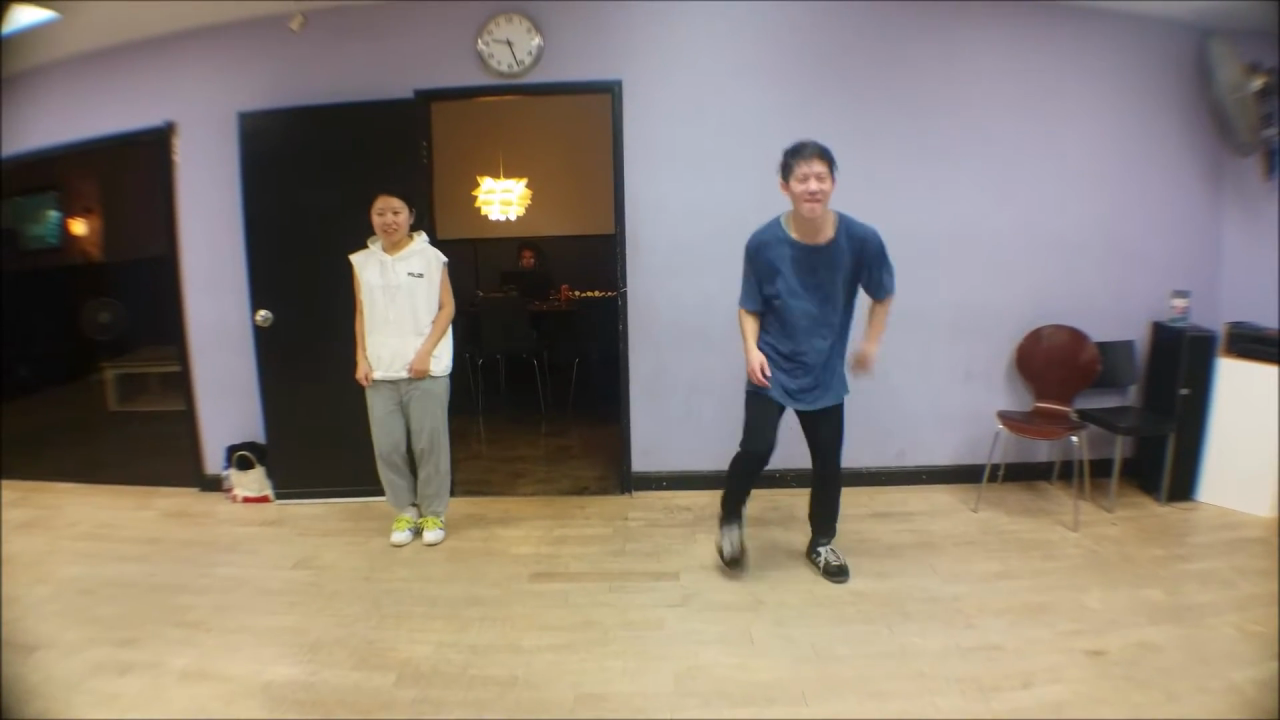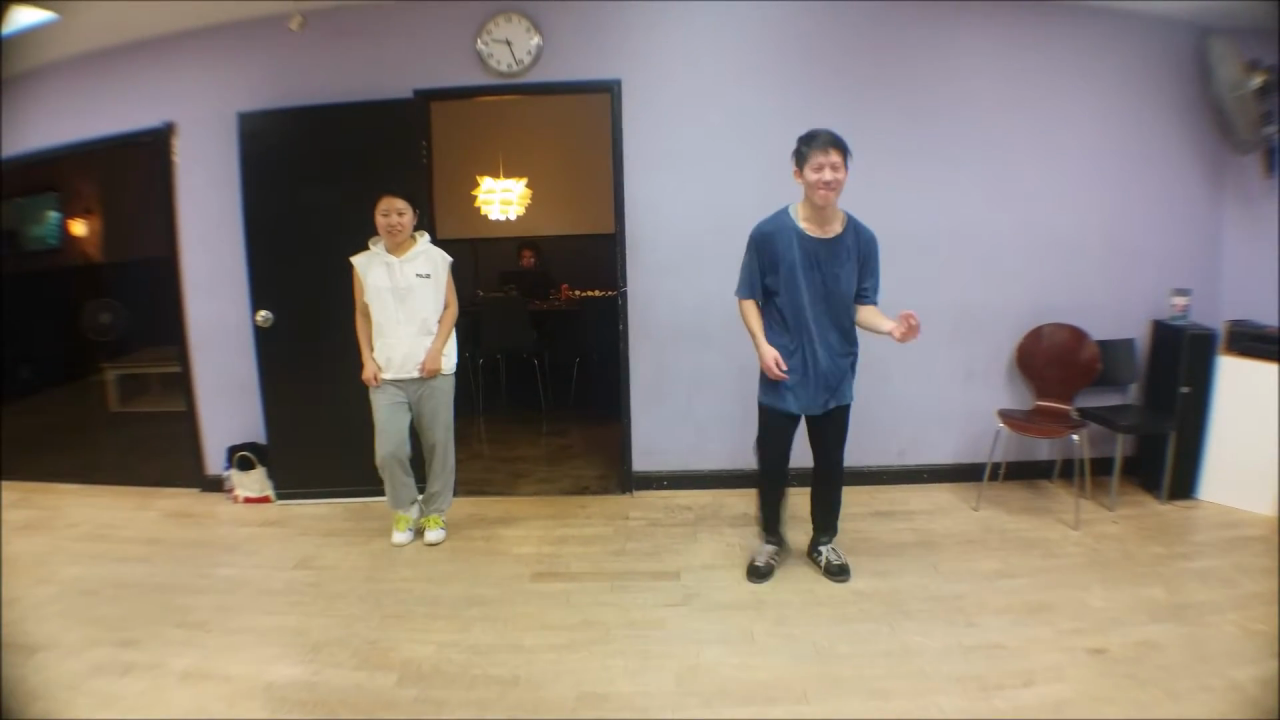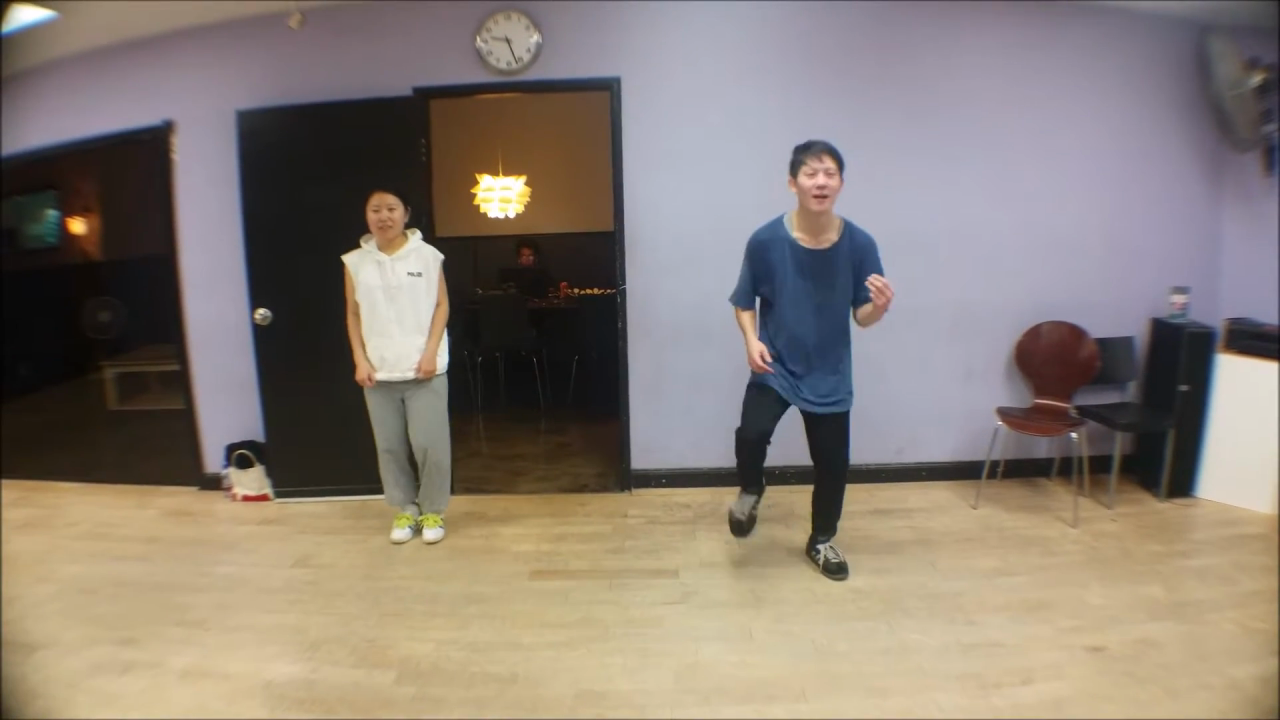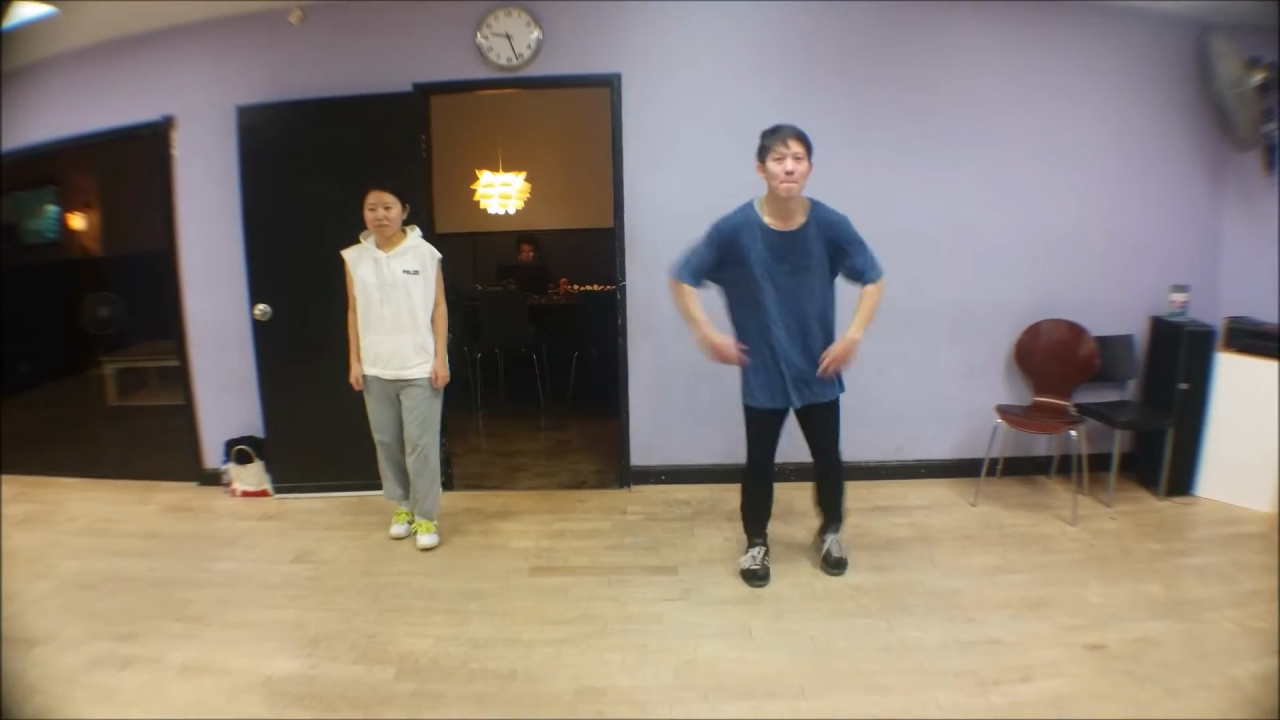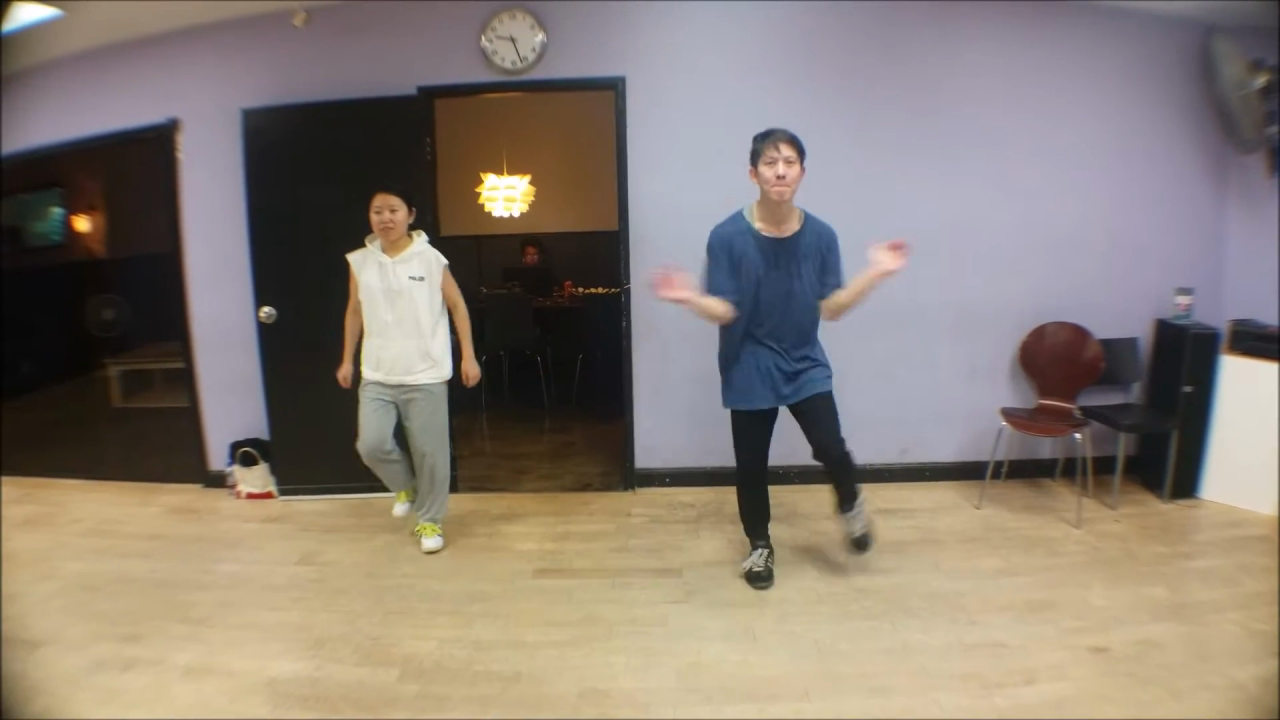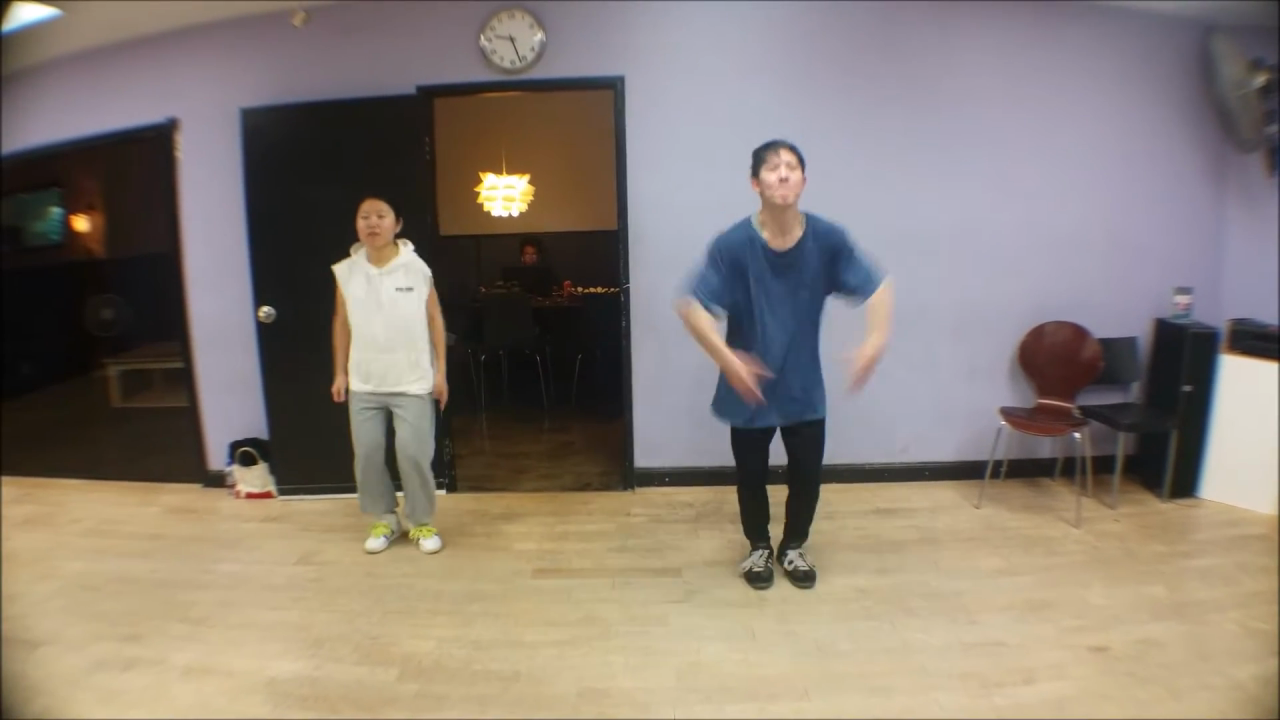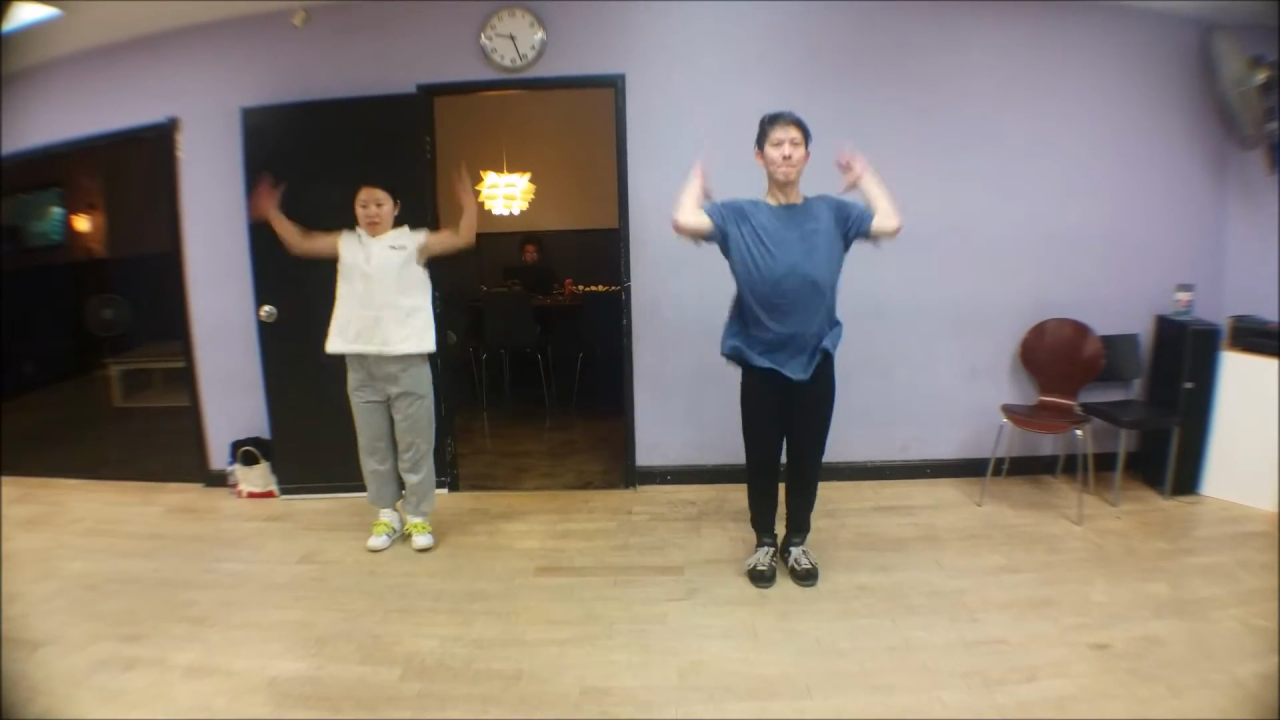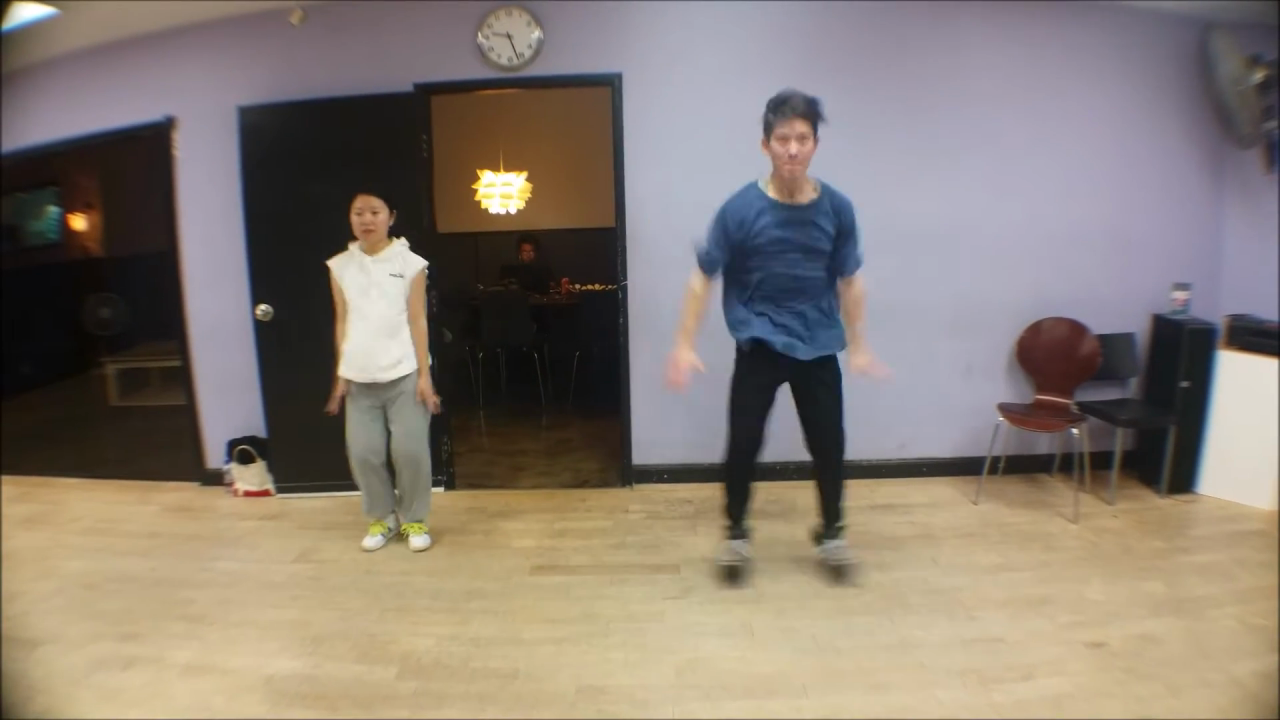
dt=0.3s
person 1, frame 1
left shoulder: (860, 239)
right shoulder: (764, 242)
left elbow: (881, 294)
right elbow: (750, 306)
left wrist: (870, 341)
right wrist: (751, 349)
left hip: (825, 372)
right hip: (775, 366)
left knee: (828, 462)
right knee: (756, 448)
left ankle: (822, 542)
right ankle: (732, 522)
person 1, frame 2
left shoulder: (861, 239)
right shoulder: (769, 233)
left elbow: (860, 306)
right elbow: (747, 296)
left wrist: (889, 326)
right wrist: (762, 344)
left hip: (835, 374)
right hip: (784, 371)
left knee: (830, 464)
right knee: (773, 462)
left ankle: (823, 542)
right ankle: (771, 540)
person 1, frame 3
left shoulder: (859, 245)
right shoulder: (765, 241)
left elbow: (863, 314)
right elbow: (744, 301)
left wrist: (878, 308)
right wrist: (752, 340)
left hip: (829, 376)
right hip: (776, 367)
left knee: (833, 464)
right knee: (752, 436)
left ankle: (821, 540)
right ankle: (750, 490)
person 1, frame 4
left shoulder: (831, 225)
right shoulder: (733, 229)
left elbow: (873, 280)
right elbow: (682, 279)
left wrist: (853, 336)
right wrist: (705, 331)
left hip: (817, 367)
right hip: (762, 369)
left knee: (827, 455)
right knee: (759, 461)
left ankle: (831, 530)
right ankle: (756, 542)
person 1, frame 5
left shoulder: (821, 236)
right shoulder: (727, 237)
left elbow: (830, 307)
right elbow: (725, 312)
left wrist: (876, 273)
right wrist: (689, 298)
left hip: (805, 367)
right hip: (750, 372)
left knee: (831, 449)
right knee: (751, 465)
left ankle: (852, 505)
right ankle: (759, 545)
person 1, frame 6
left shoulder: (828, 238)
right shoulder: (733, 244)
left elbow: (877, 288)
right elbow: (693, 307)
left wrist: (876, 339)
right wrist: (727, 359)
left hip: (803, 389)
right hip: (750, 388)
left knee: (806, 475)
right knee: (751, 473)
left ankle: (793, 546)
right ankle: (759, 547)
person 1, frame 7
left shoulder: (830, 212)
right shoulder: (740, 214)
left elbow: (888, 225)
right elbow: (684, 222)
left wrist: (863, 176)
right wrist: (699, 178)
left hip: (815, 359)
right hip: (760, 358)
left knee: (806, 459)
right knee: (762, 460)
left ankle: (796, 541)
right ankle: (764, 541)
person 1, frame 8
left shoulder: (835, 206)
right shoulder: (741, 208)
left elbow: (848, 282)
right elbow: (703, 277)
left wrist: (858, 345)
right wrist: (685, 345)
left hip: (817, 346)
right hip: (760, 343)
left knee: (828, 444)
right knee: (743, 443)
left ankle: (831, 531)
right ankle: (737, 532)
person 2, frame 1
left shoulder: (430, 258)
right shoulder: (362, 262)
left elbow: (447, 308)
right elbow: (361, 314)
left wrist: (425, 352)
right wrist: (361, 358)
left hip: (426, 370)
right hip: (380, 372)
left knee: (430, 445)
right knee: (387, 449)
left ankle: (433, 513)
right ankle: (405, 512)
person 2, frame 2
left shoulder: (436, 258)
right shoulder: (363, 264)
left elbow: (451, 307)
right elbow: (362, 315)
left wrist: (436, 351)
right wrist: (367, 360)
left hip: (432, 369)
right hip: (387, 373)
left knee: (438, 444)
right knee: (389, 450)
left ankle: (435, 512)
right ankle: (406, 509)
person 2, frame 3
left shoulder: (427, 256)
right shoulder: (355, 262)
left elbow: (442, 306)
right elbow: (353, 315)
left wrist: (431, 352)
right wrist: (359, 359)
left hip: (423, 368)
right hip: (379, 371)
left knee: (429, 442)
right knee: (390, 446)
left ankle: (433, 511)
right ankle: (406, 509)
person 2, frame 4
left shoulder: (424, 254)
right shoulder: (354, 258)
left elbow: (439, 308)
right elbow: (354, 312)
left wrist: (440, 359)
right wrist: (354, 361)
left hip: (420, 367)
right hip: (376, 369)
left knee: (421, 444)
right knee: (387, 442)
left ankle: (426, 517)
right ankle: (403, 507)
person 2, frame 5
left shoulder: (431, 259)
right shoulder: (359, 262)
left elbow: (456, 305)
right elbow: (354, 310)
left wrist: (467, 353)
right wrist: (347, 357)
left hip: (425, 375)
right hip: (377, 375)
left knee: (429, 450)
right knee: (370, 444)
left ankle: (430, 520)
right ankle: (405, 485)
person 2, frame 6
left shoulder: (415, 269)
right shoulder: (346, 272)
left elbow: (434, 320)
right elbow: (342, 323)
left wrist: (440, 372)
right wrist: (340, 373)
left hip: (411, 383)
right hip: (364, 384)
left knee: (413, 454)
right knee: (367, 456)
left ankle: (422, 522)
right ankle: (384, 520)
person 2, frame 7
left shoulder: (413, 241)
right shoulder: (345, 243)
left elbow: (461, 239)
right elbow: (299, 243)
left wrist: (469, 207)
right wrist: (273, 215)
left hip: (407, 358)
right hip: (361, 360)
left knee: (414, 442)
right knee: (372, 444)
left ankle: (417, 517)
right ankle: (387, 515)
person 2, frame 8
left shoulder: (410, 264)
right shoulder: (341, 267)
left elbow: (418, 321)
right elbow: (343, 324)
left wrist: (424, 376)
right wrist: (341, 377)
left hip: (405, 373)
right hip: (360, 375)
left knee: (409, 450)
right knee: (363, 453)
left ankle: (415, 520)
right ankle: (382, 518)
